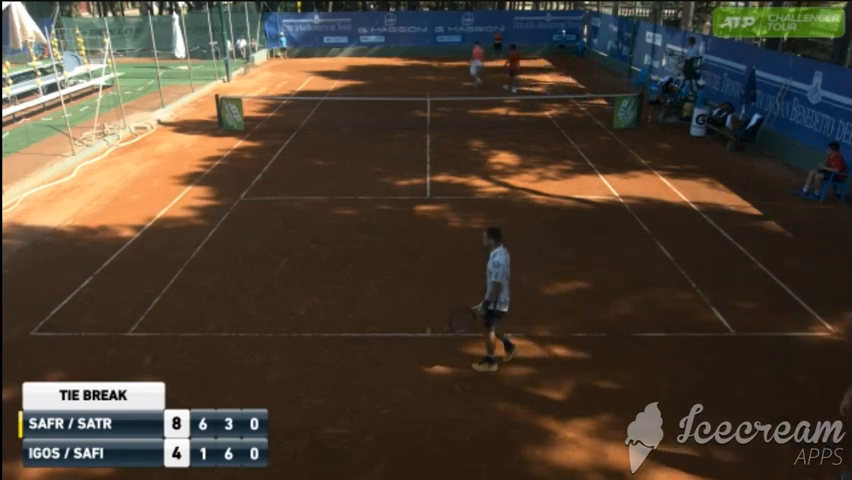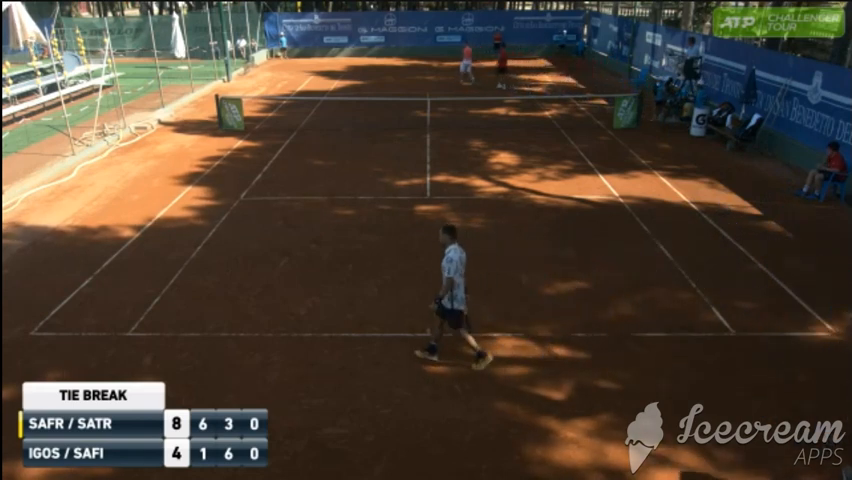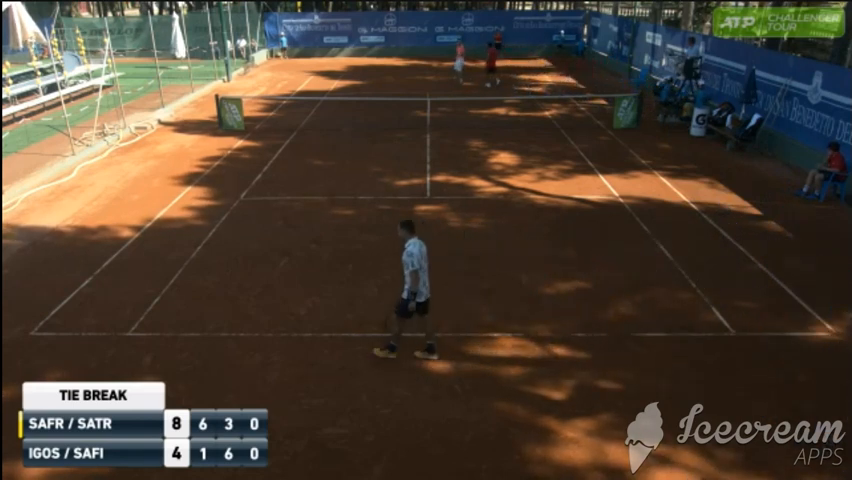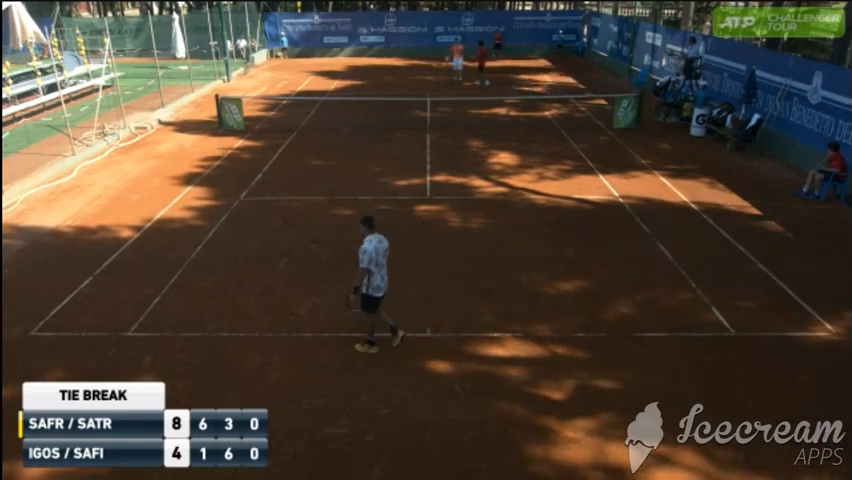
dt=0.4s
person 1, frame 1
left shoulder: (497, 260)
right shoulder: (502, 252)
left elbow: (496, 287)
left wrist: (485, 305)
left hip: (495, 302)
right hip: (497, 300)
left knee: (488, 329)
right knee: (490, 327)
left ankle: (489, 362)
right ankle: (510, 347)
person 1, frame 2
left shoulder: (450, 257)
right shoulder: (459, 251)
left elbow: (449, 283)
left wrist: (437, 301)
left hip: (452, 300)
right hip: (457, 297)
left knee: (460, 330)
right knee: (440, 322)
left ankle: (483, 356)
right ankle: (431, 351)
person 1, frame 3
left shoulder: (410, 251)
right shoulder: (420, 244)
left elbow: (415, 275)
left wrist: (412, 298)
left hip: (414, 293)
right hip: (424, 291)
left knee: (399, 320)
right knee: (424, 319)
left ankle: (391, 349)
right ankle: (431, 350)
person 1, frame 4
left shoulder: (366, 248)
right shoulder: (383, 240)
left elbow: (362, 271)
left wrist: (355, 290)
left hip: (372, 287)
right hip: (382, 283)
left knee: (369, 314)
right knee: (375, 310)
left ankle: (370, 344)
right ankle: (396, 330)
